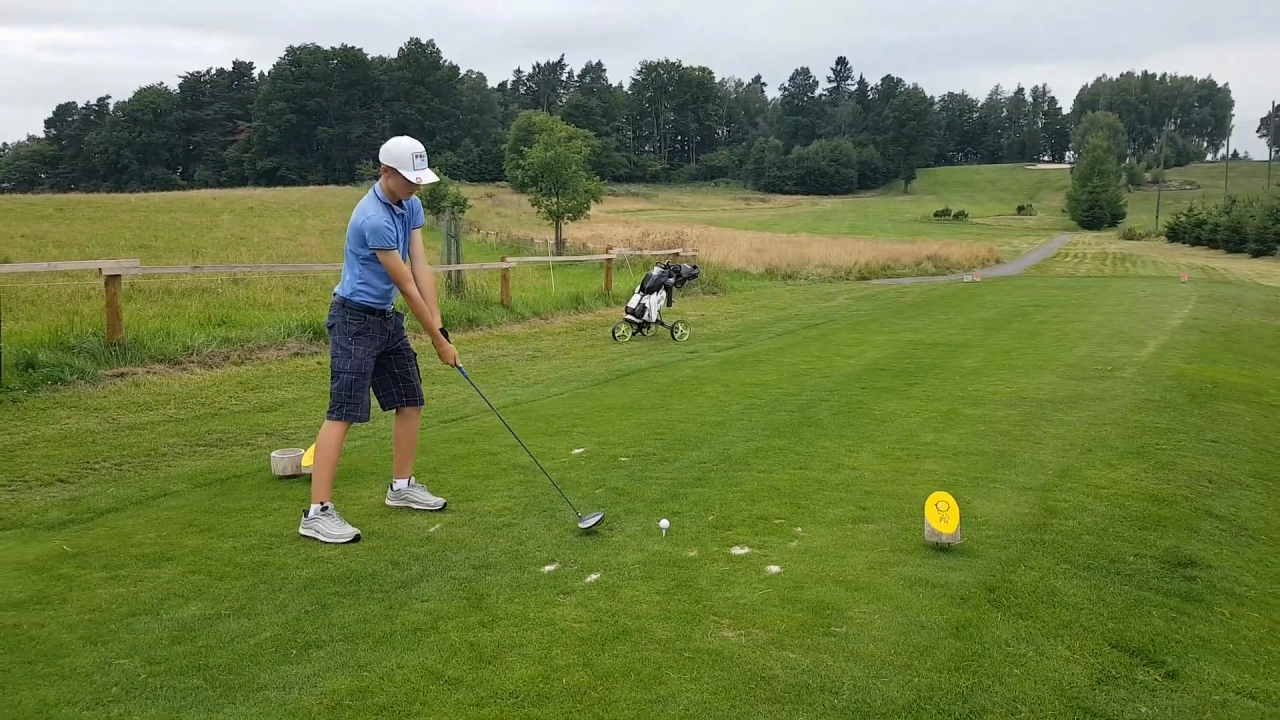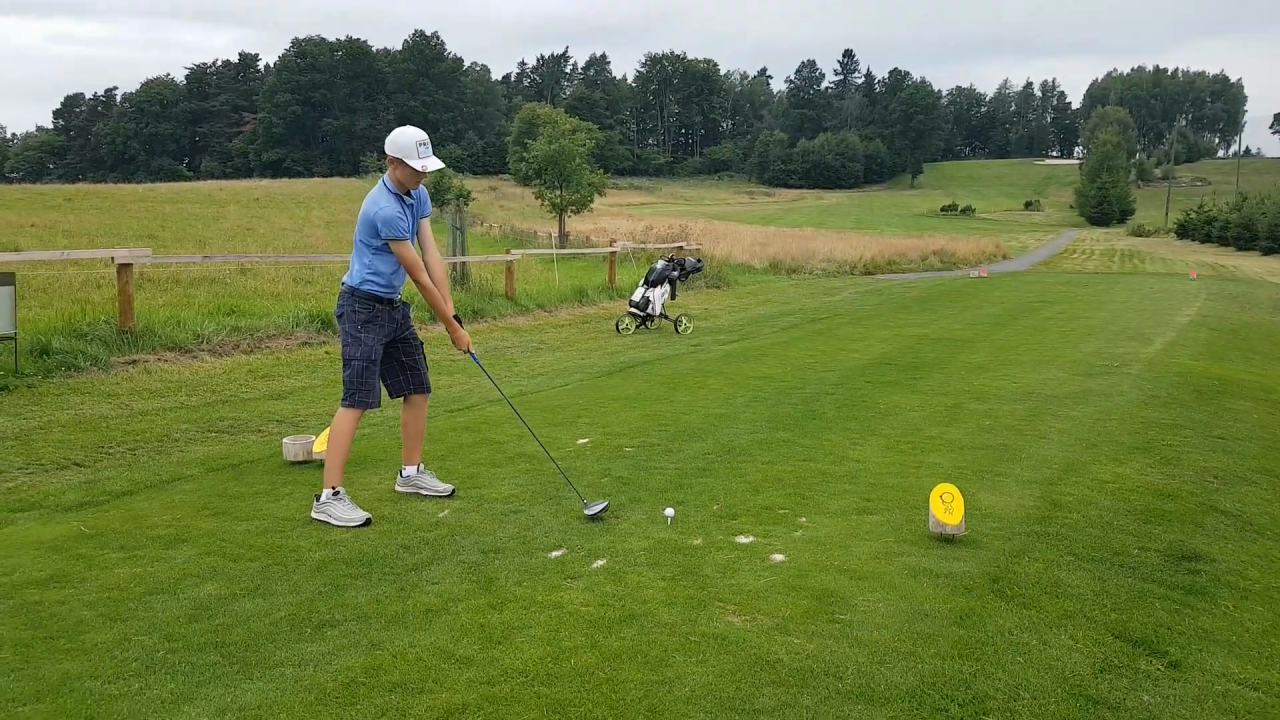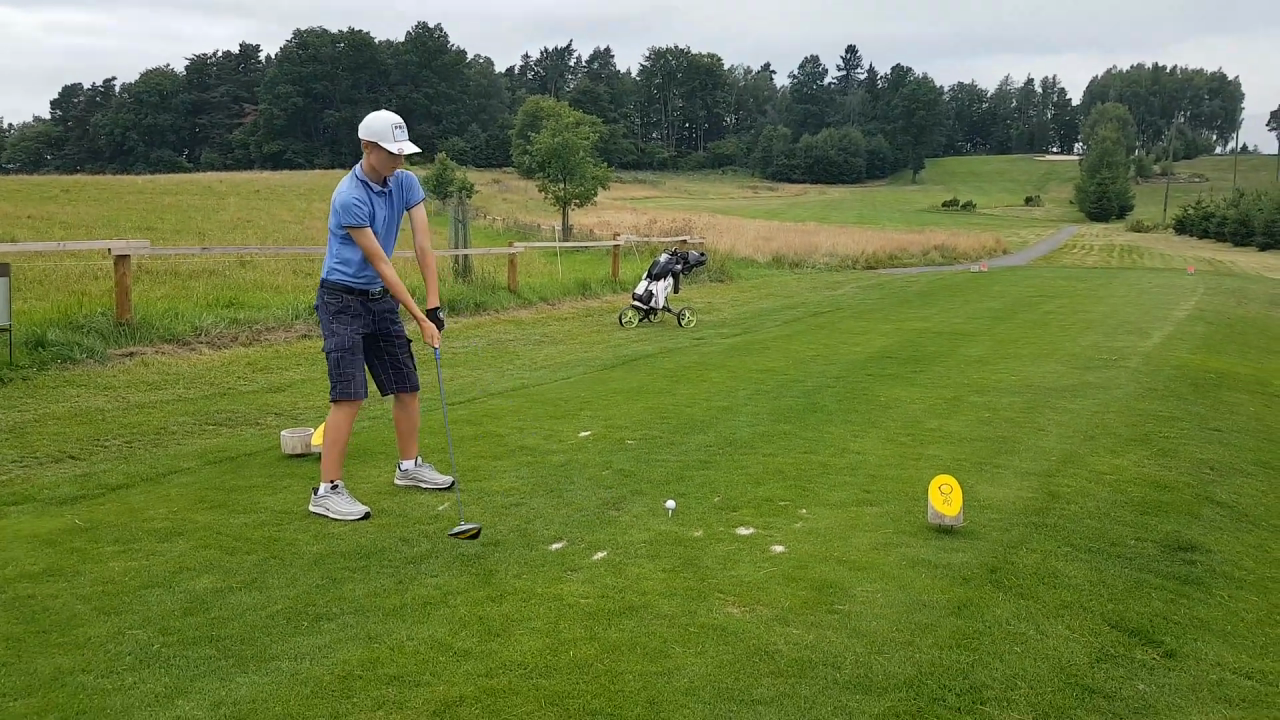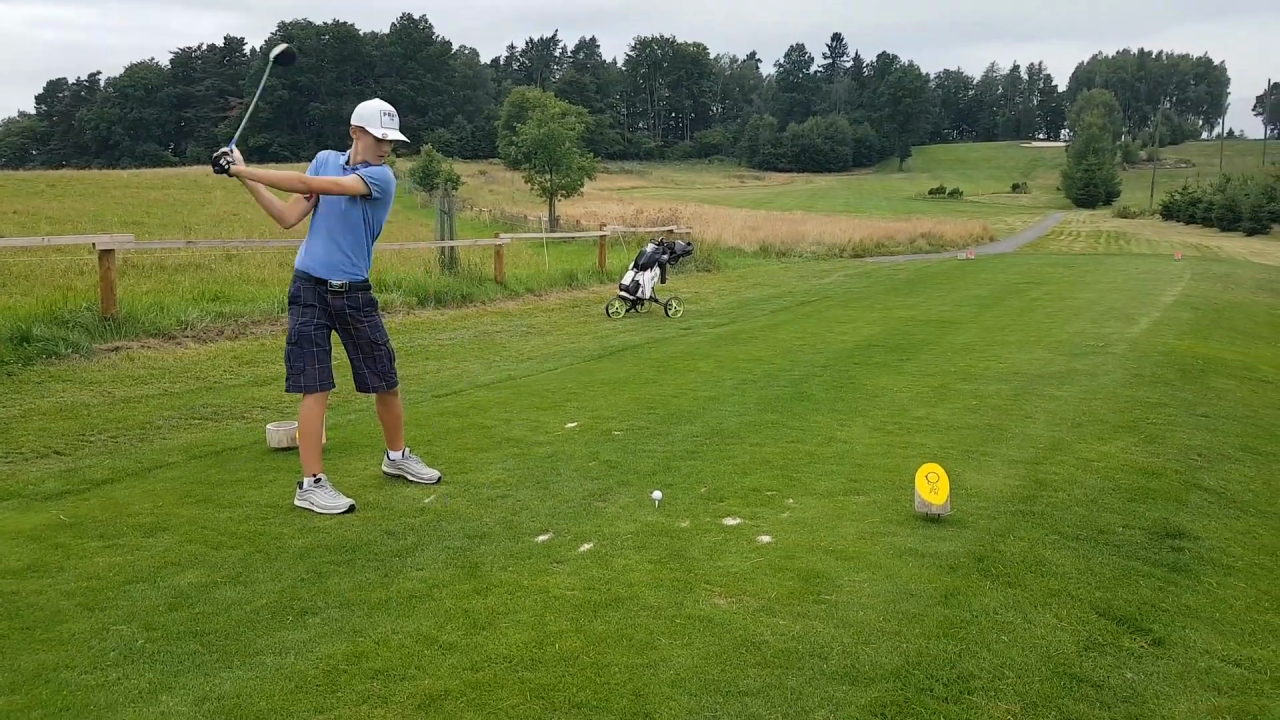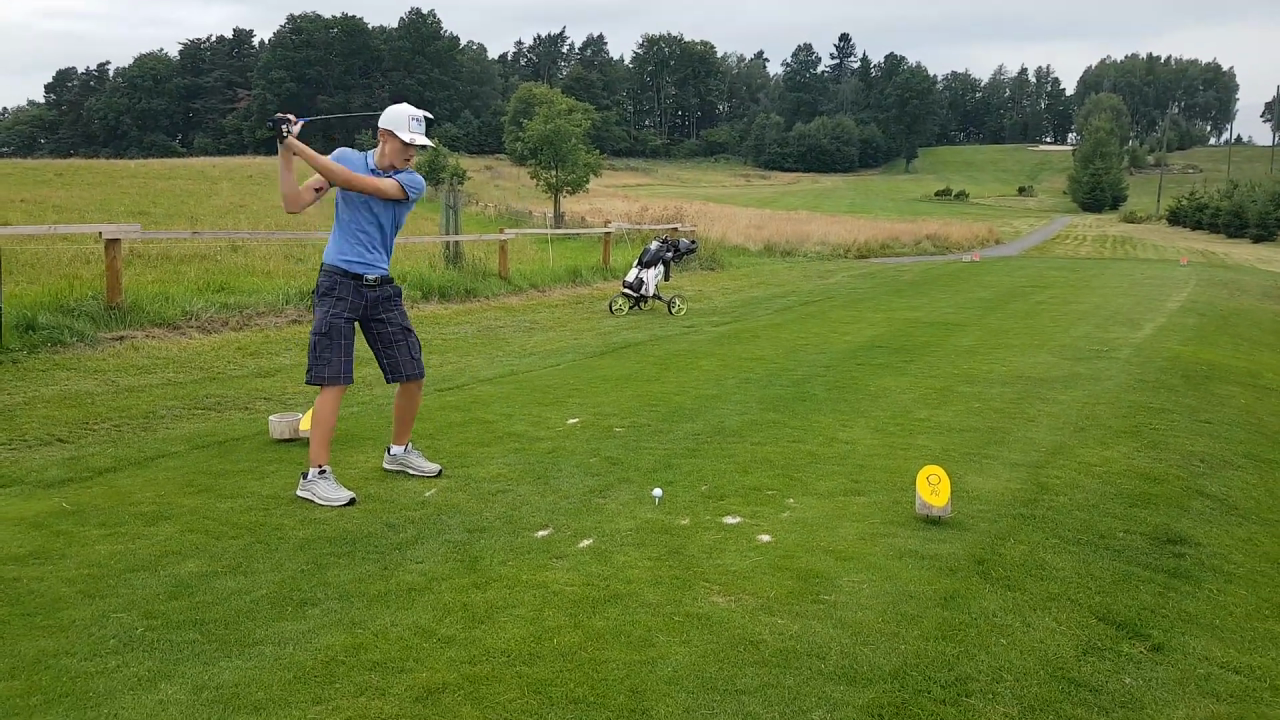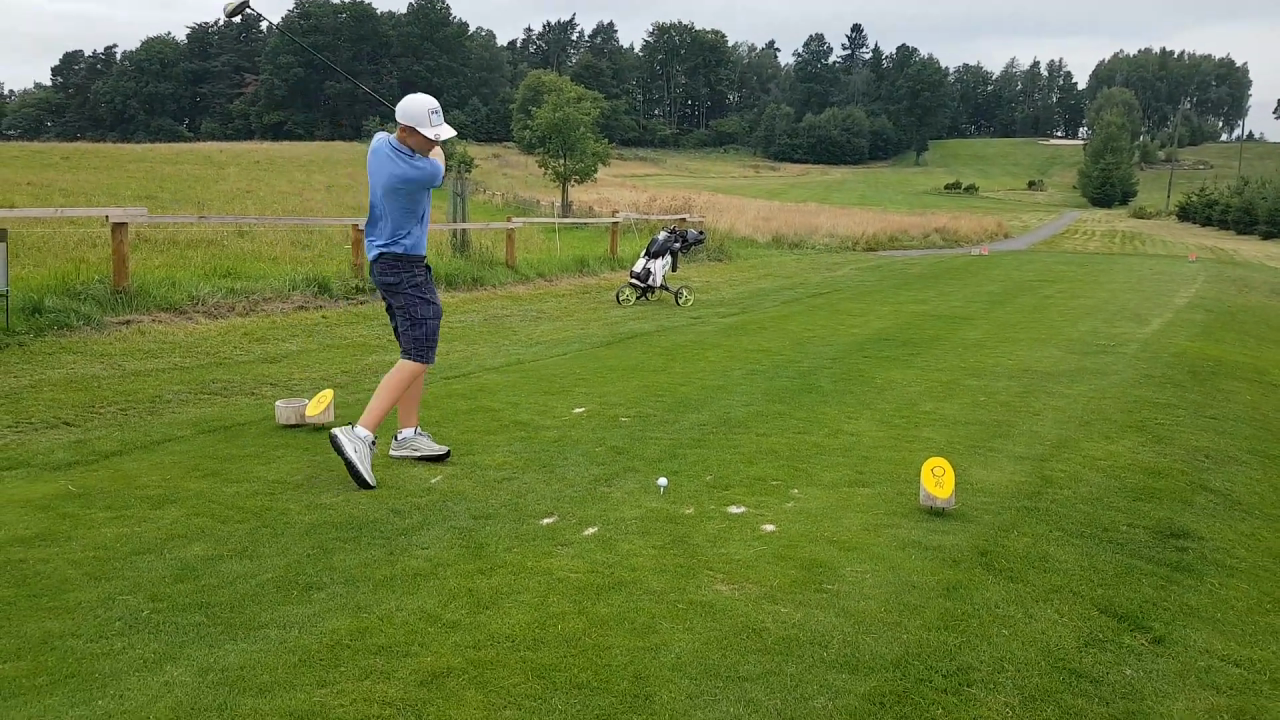
dt=0.4s
person 1, frame 1
left shoulder: (412, 205)
right shoulder: (373, 219)
left elbow: (421, 268)
right elbow: (406, 286)
left wrist: (439, 325)
right wrist: (438, 342)
left hip: (387, 317)
right hip: (355, 319)
left knee: (410, 402)
right knee: (344, 412)
left ankle: (402, 486)
right ankle: (317, 512)
person 1, frame 2
left shoulder: (418, 196)
right shoulder: (385, 209)
left elbow: (432, 256)
right elbow: (419, 275)
left wrist: (453, 312)
right wrist: (452, 328)
left hip: (393, 307)
right hip: (363, 308)
left knee: (417, 390)
right knee: (357, 400)
left ankle: (411, 473)
right ankle: (329, 496)
person 1, frame 3
left shoulder: (406, 183)
right shoulder: (349, 197)
left elbow: (423, 245)
right elbow: (380, 264)
left wrist: (434, 305)
right wrist: (419, 318)
left hip: (381, 299)
right hip: (342, 299)
left knee: (406, 387)
right knee: (349, 394)
left ankle: (409, 466)
right ankle: (327, 489)
person 1, frame 4
left shoulder: (381, 178)
right shoulder: (325, 160)
left elbow: (310, 184)
right elbow: (289, 217)
left wrist: (243, 170)
right wrist: (244, 175)
left hip: (354, 294)
right hip: (309, 289)
left knee: (386, 383)
right knee: (316, 388)
left ankle: (397, 455)
right ankle: (311, 483)
person 1, frame 5
left shoulder: (412, 182)
right shoulder: (347, 157)
left elbow: (353, 181)
right elbow: (293, 204)
left wrist: (298, 146)
right wrist: (285, 148)
left hip: (380, 287)
right hip: (338, 284)
left knee: (412, 375)
right knee: (333, 381)
left ankle: (399, 451)
right ankle: (315, 474)
person 1, frame 6
left shoulder: (381, 143)
right shoulder: (423, 170)
left wrist: (429, 145)
right wrist: (435, 150)
left hip: (389, 264)
right hip: (404, 268)
left knee: (418, 351)
right knee: (416, 357)
left ankle: (407, 435)
right ankle: (359, 433)
